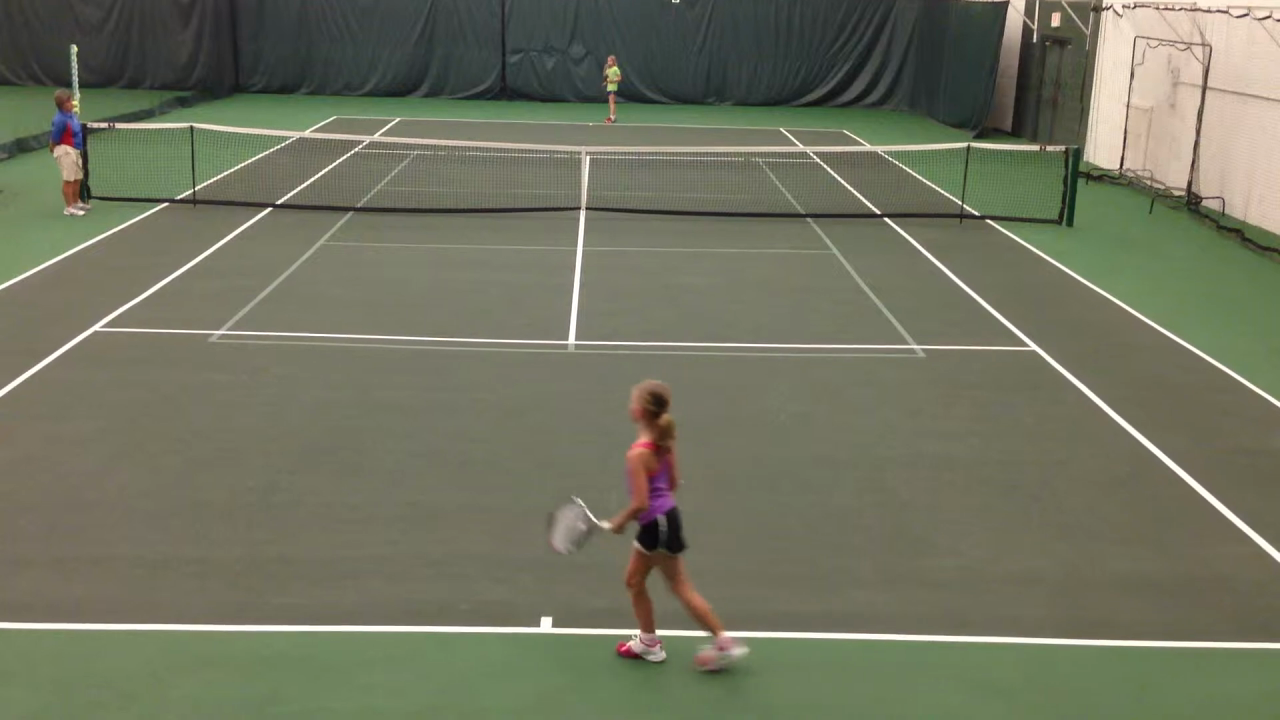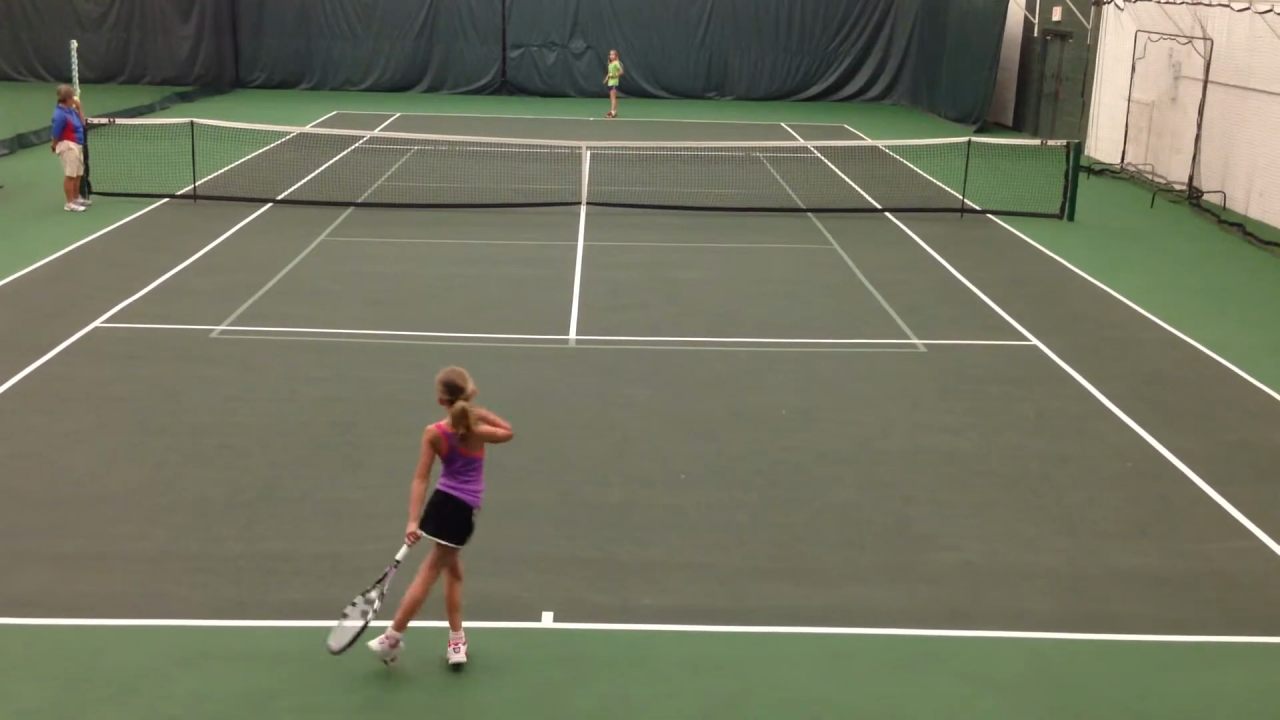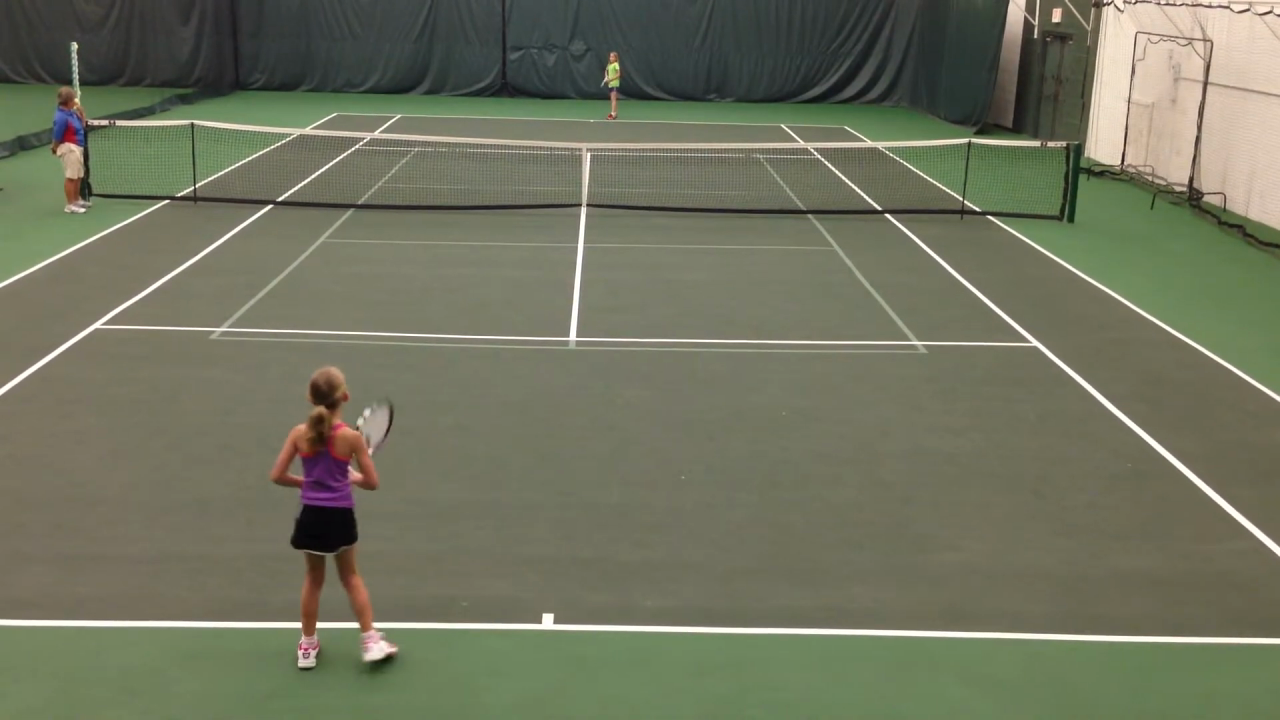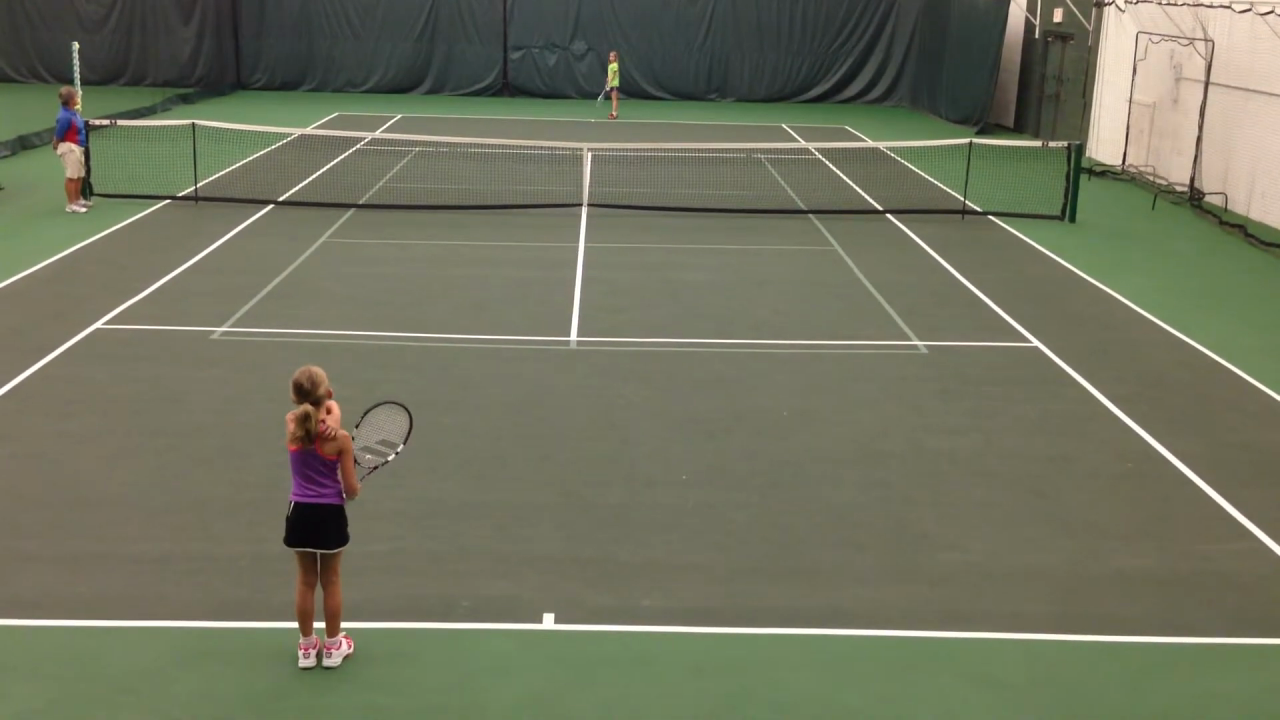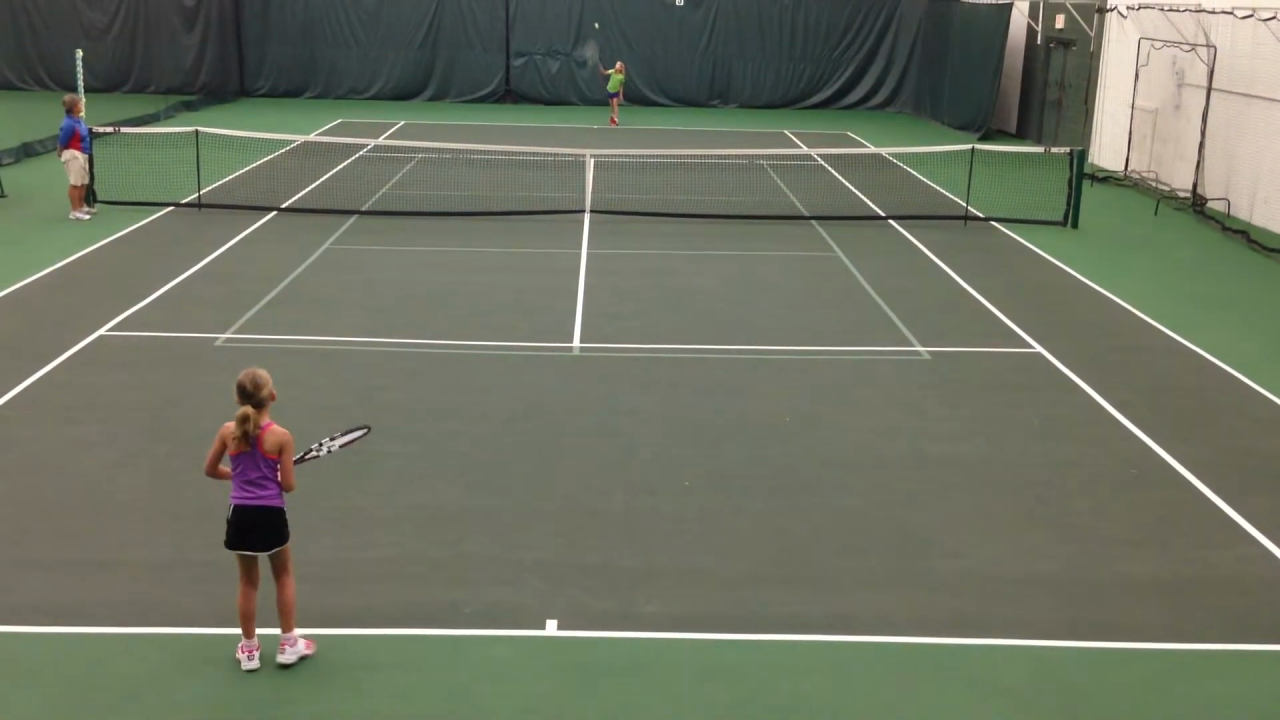
dt=1s
person 1, frame 1
left shoulder: (637, 454)
right shoulder: (664, 443)
left elbow: (640, 504)
left wrist: (619, 522)
left hip: (658, 524)
right hip: (661, 520)
left knee: (680, 588)
right knee: (633, 581)
left ankle: (724, 644)
right ankle: (648, 642)
person 1, frame 2
left shoulder: (433, 433)
right shoulder: (479, 433)
left elbow: (420, 478)
right elbow: (508, 432)
left wrist: (413, 520)
right wrist: (480, 414)
left hip: (440, 502)
right hip: (462, 509)
left knee: (454, 572)
right knee: (428, 573)
left ankle: (456, 642)
right ankle: (392, 637)
person 1, frame 3
left shoulder: (299, 433)
right shoulder: (352, 437)
left elbow: (276, 476)
right elbow: (372, 483)
left hip: (311, 515)
right hip: (340, 516)
left knee: (313, 579)
right knee: (351, 578)
left ankle: (307, 647)
right ankle: (372, 641)
person 1, frame 4
left shoulder: (291, 424)
right shoulder: (340, 439)
left elbow: (329, 405)
right elbow: (350, 489)
left wrist: (330, 418)
right wrist: (355, 489)
left hip: (300, 513)
right hip: (330, 515)
left knee: (306, 581)
right knee: (330, 581)
left ankle: (306, 647)
right ankle: (332, 646)
person 1, frame 5
left shoulder: (228, 431)
right shoulder: (281, 436)
left elbow: (210, 470)
right elbow: (289, 485)
left hip: (241, 514)
right hip: (271, 515)
left knee: (248, 583)
right knee: (284, 576)
left ankle: (249, 649)
right ankle: (288, 643)
